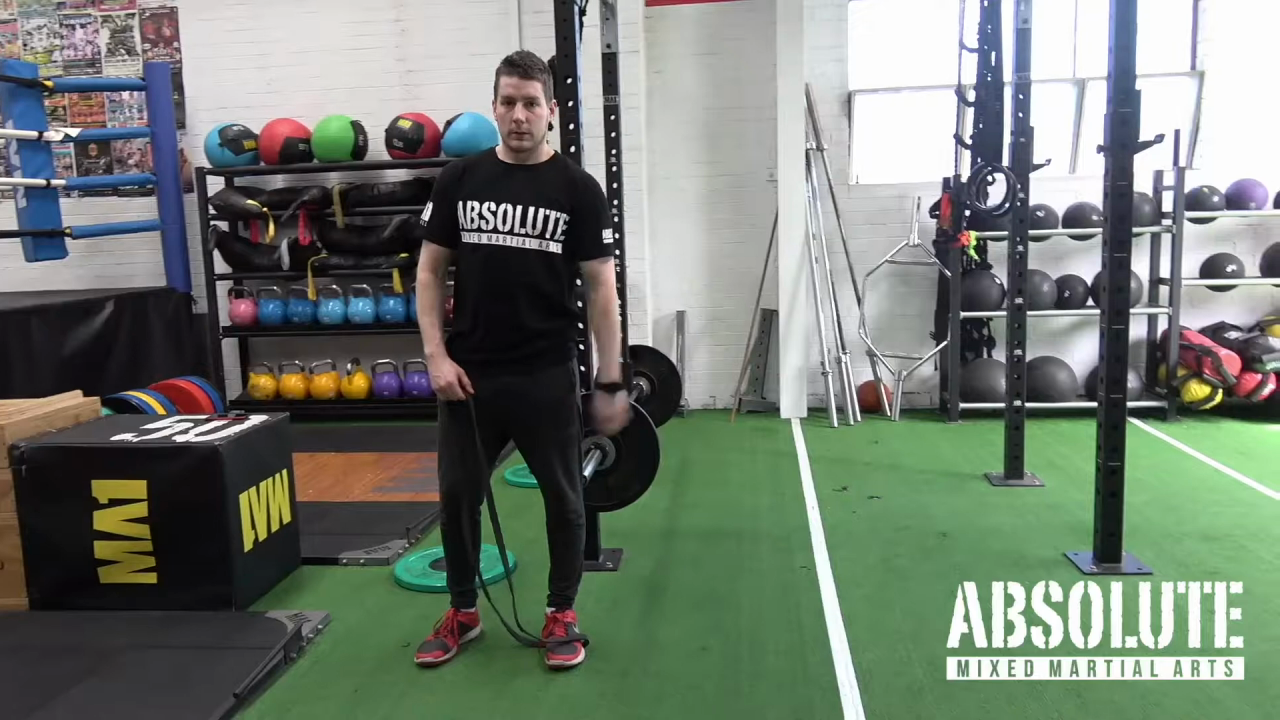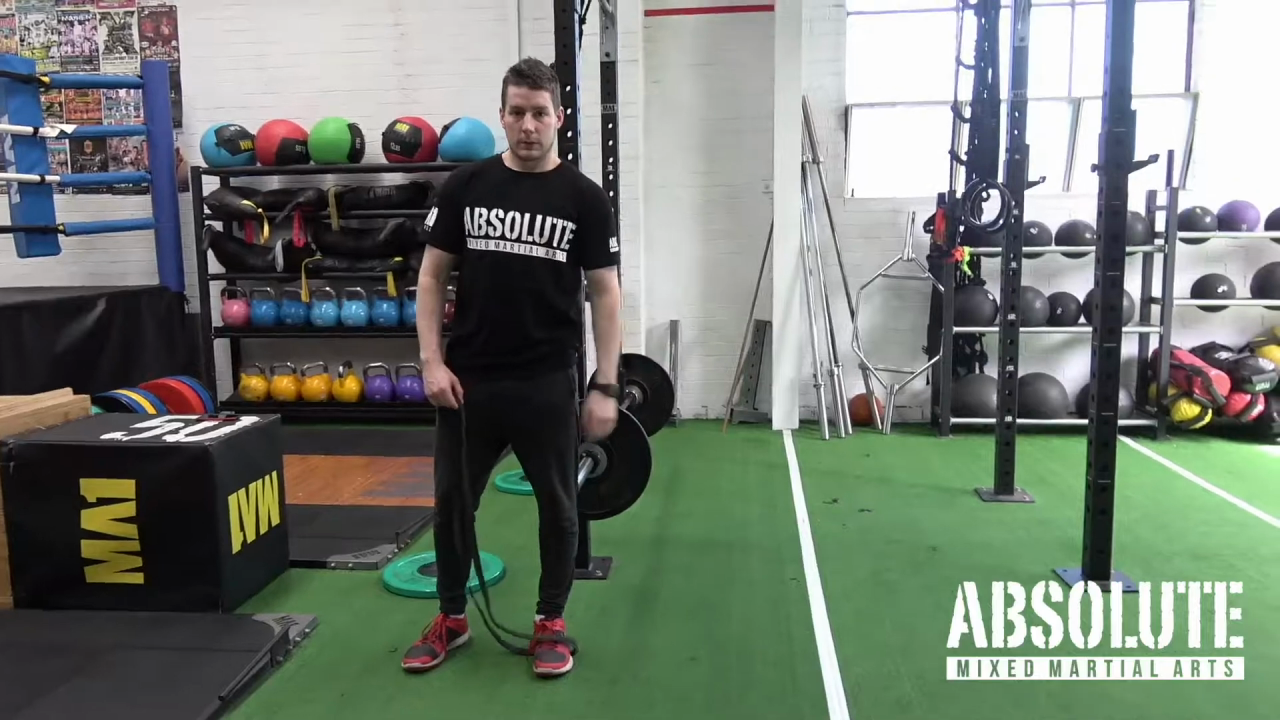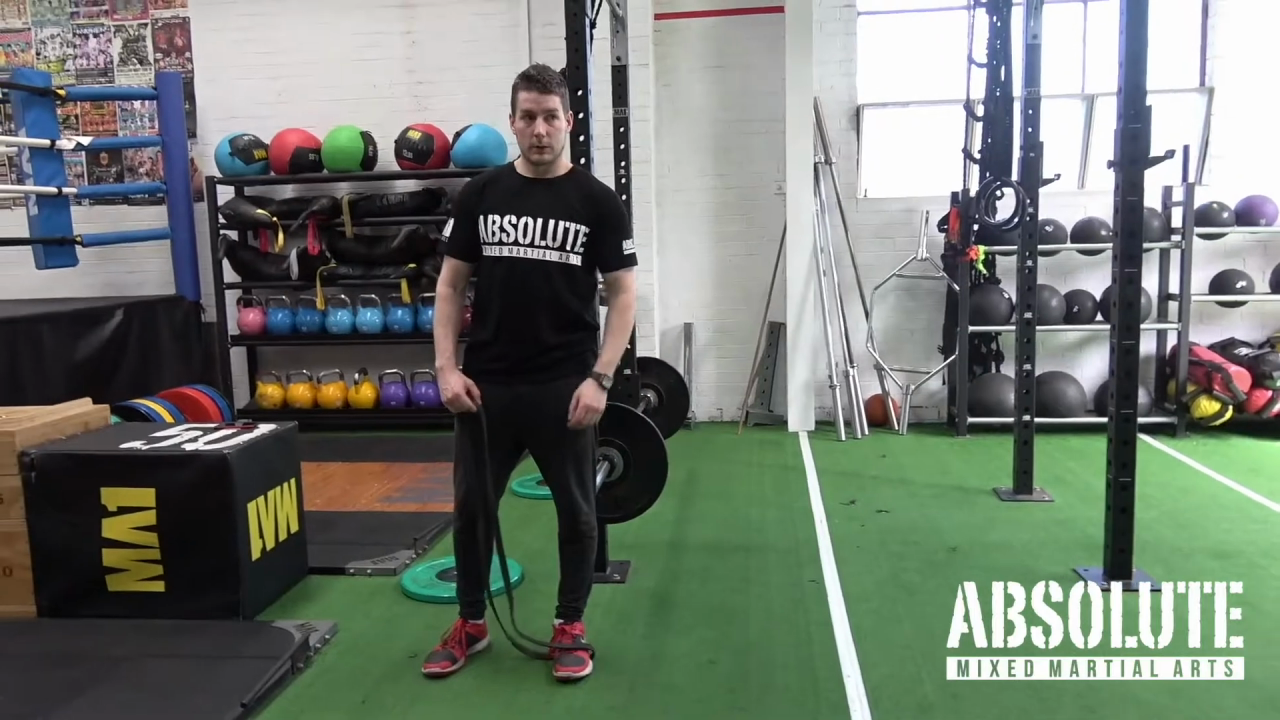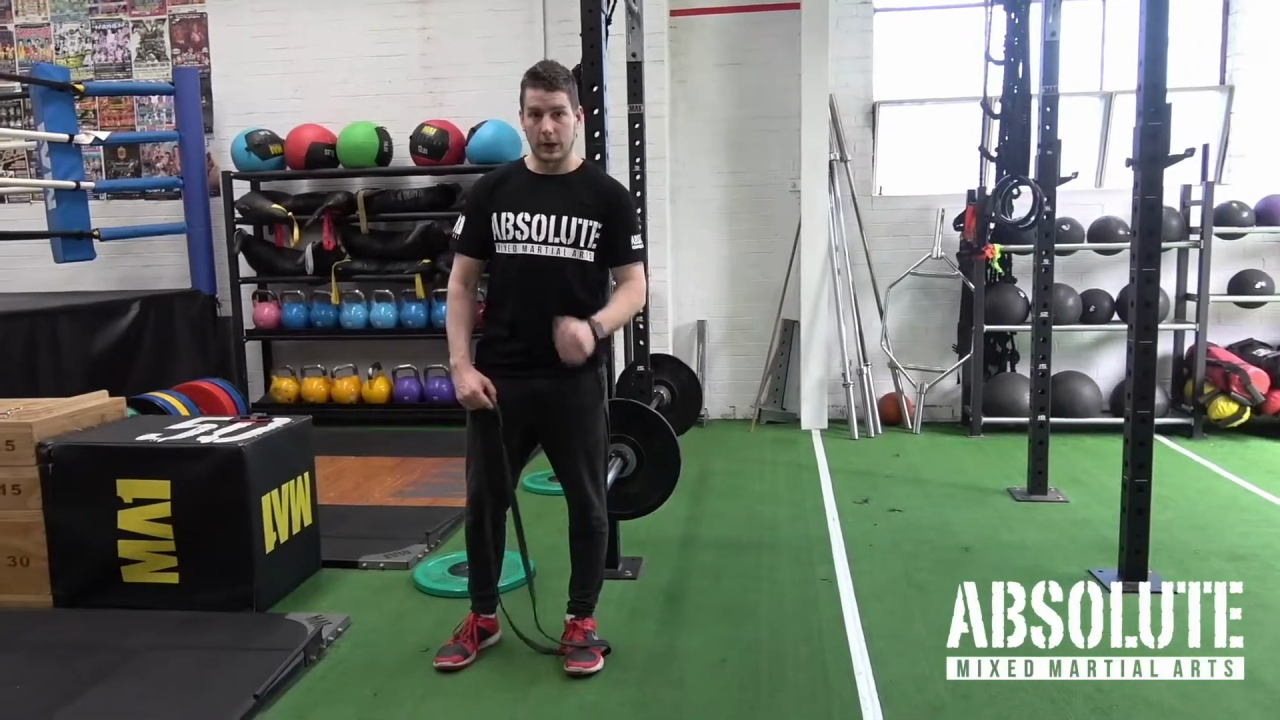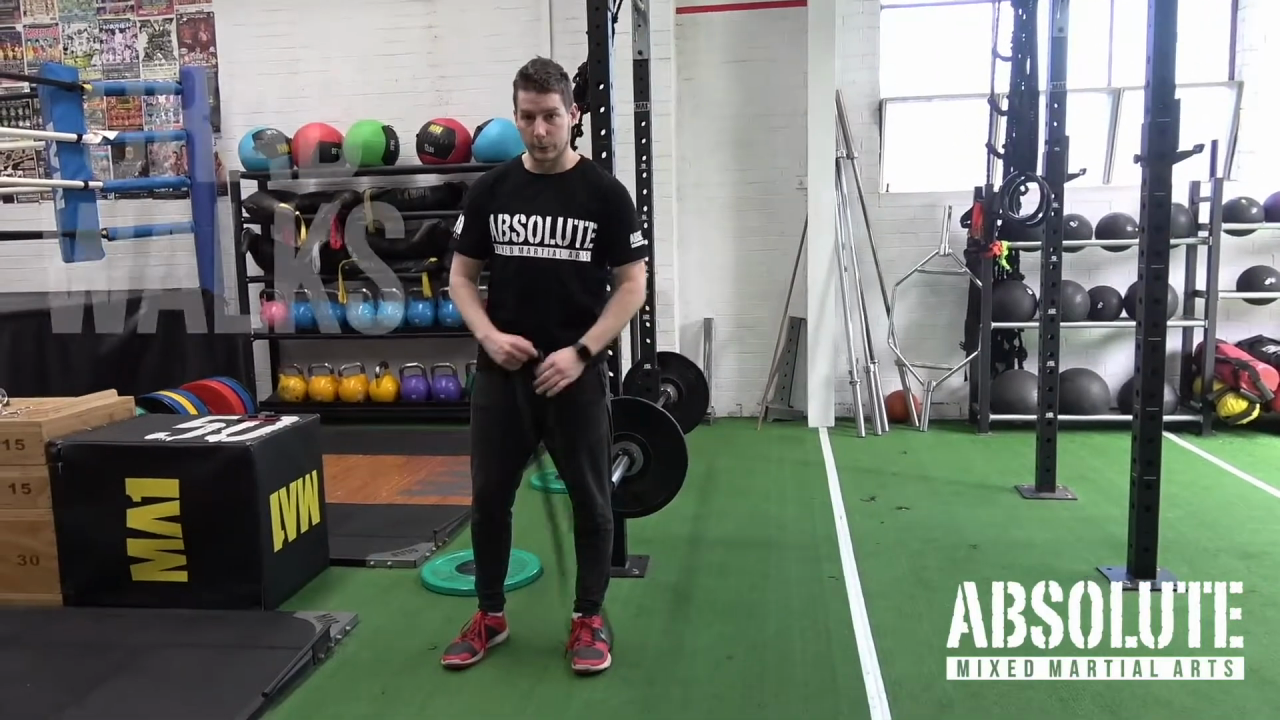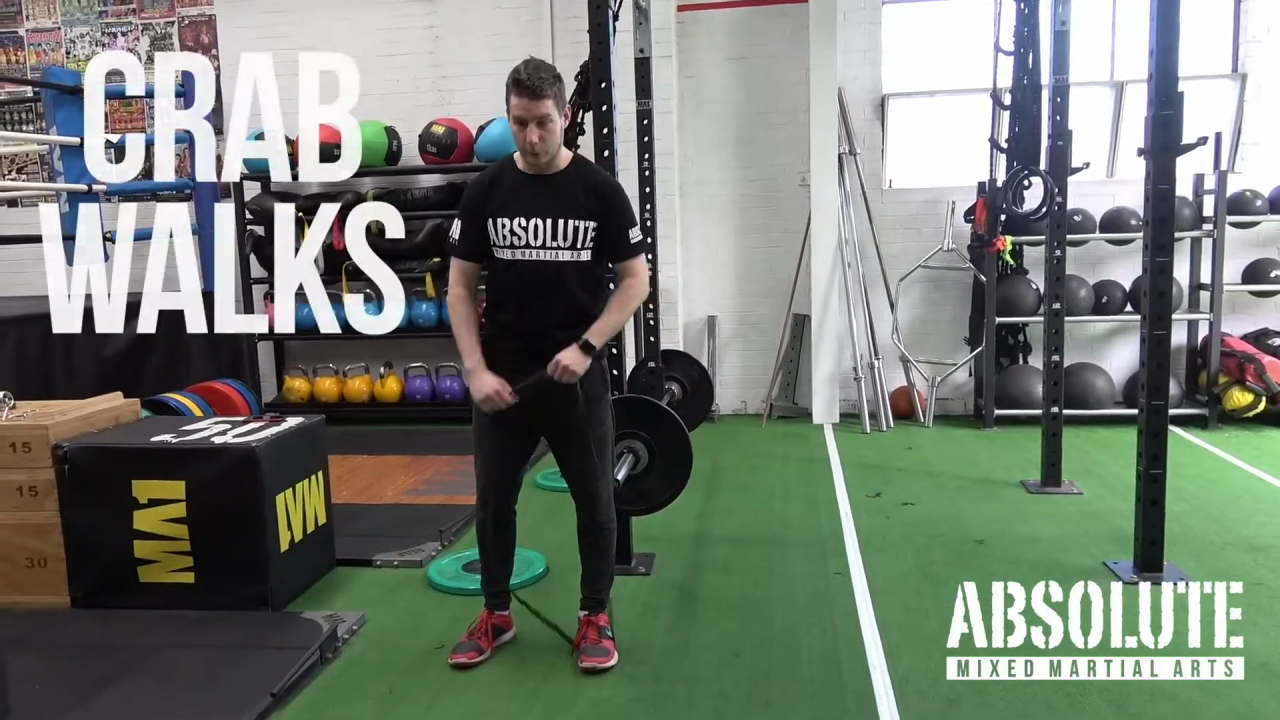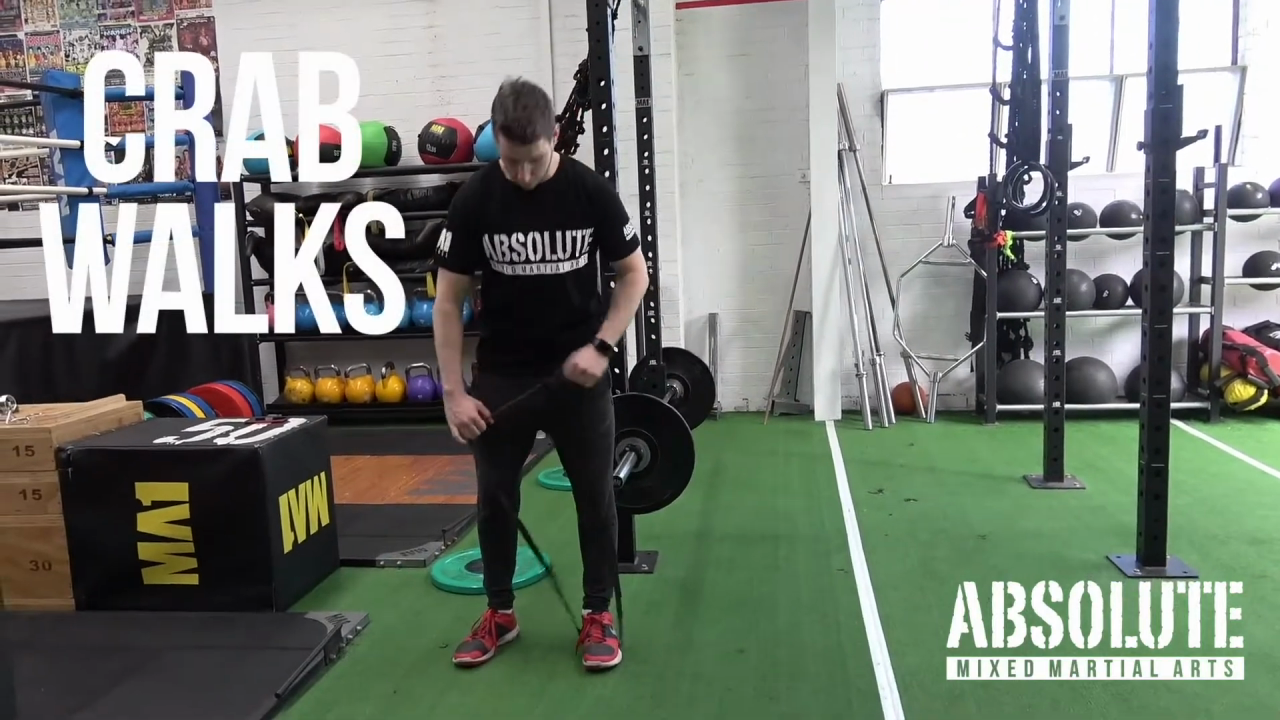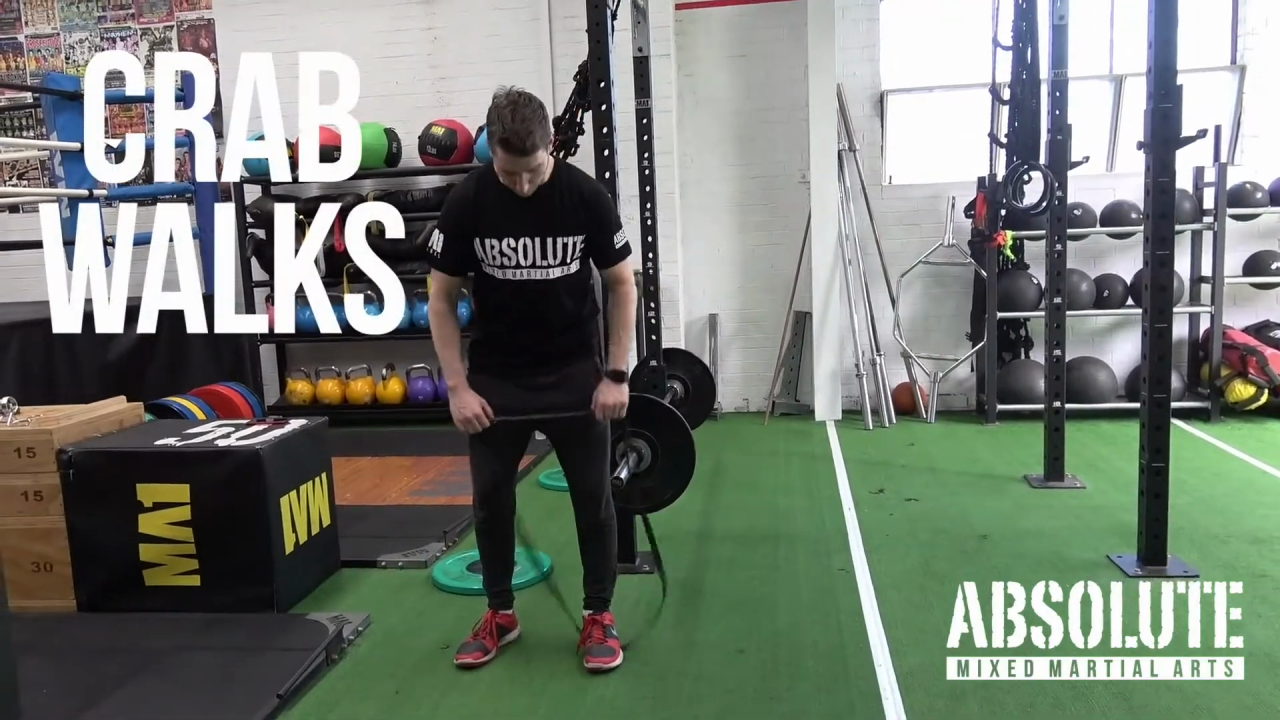
dt=0.4s
person 1, frame 1
left shoulder: (577, 188)
right shoulder: (459, 179)
left elbow: (602, 286)
right elbow: (430, 271)
left wrist: (611, 382)
right wrist: (436, 354)
left hip: (547, 376)
right hip: (469, 373)
left knee: (562, 498)
right knee: (457, 495)
left ankle: (561, 614)
right ankle: (462, 613)
person 1, frame 2
left shoulder: (584, 197)
right shoulder: (465, 185)
left elbow: (605, 292)
right elbow: (432, 275)
left wrist: (605, 385)
right wrist: (432, 361)
left hip: (547, 383)
right hip: (469, 379)
left knee: (556, 505)
right knee: (452, 501)
left ankle: (550, 621)
right ankle: (450, 619)
person 1, frame 3
left shoulder: (597, 201)
right shoulder: (480, 194)
left elbow: (623, 292)
right elbow: (450, 285)
left wrist: (599, 378)
right wrist: (446, 366)
left hip: (563, 387)
right hip: (486, 384)
left knee: (576, 509)
right knee: (472, 506)
left ankle: (570, 624)
right ankle: (471, 624)
person 1, frame 4
left shoulder: (607, 195)
right shoulder: (491, 190)
left elbow: (633, 284)
right elbow: (462, 281)
left wrist: (595, 329)
right wrist: (461, 364)
left hip: (575, 382)
right hip: (498, 379)
left knee: (586, 504)
right knee: (484, 500)
left ankle: (581, 620)
right ankle: (482, 618)
person 1, frame 5
left shoulder: (604, 193)
right shoulder: (490, 189)
left elbow: (632, 285)
right elbow: (461, 275)
left wrist: (580, 353)
right wrist: (488, 334)
left hip: (575, 379)
right hip: (500, 376)
left knee: (589, 503)
right knee: (489, 499)
left ankle: (587, 618)
right ankle: (490, 616)
person 1, frame 6
left shoulder: (600, 190)
right shoulder: (485, 190)
left elbow: (634, 279)
right elbow: (460, 285)
left wrist: (586, 347)
right wrist: (475, 369)
left hip: (577, 377)
right hip: (503, 379)
left knee: (594, 501)
right knee: (493, 500)
left ankle: (594, 617)
right ankle: (496, 615)
person 1, frame 7
left shoulder: (591, 191)
right shoulder: (474, 200)
left elbow: (633, 274)
right elbow: (448, 298)
left wrist: (601, 346)
right wrist: (453, 390)
left hip: (578, 373)
right hip: (501, 377)
left knee: (595, 497)
right knee: (495, 498)
left ankle: (598, 615)
right ankle: (499, 614)
person 1, frame 8
left shoulder: (587, 196)
right shoulder: (467, 203)
left elbow: (622, 284)
right elbow: (442, 297)
left wrist: (615, 374)
right wrist: (457, 386)
left hip: (574, 374)
right hip: (495, 379)
left knee: (592, 498)
right knee: (491, 498)
left ankle: (599, 616)
right ankle: (500, 614)
